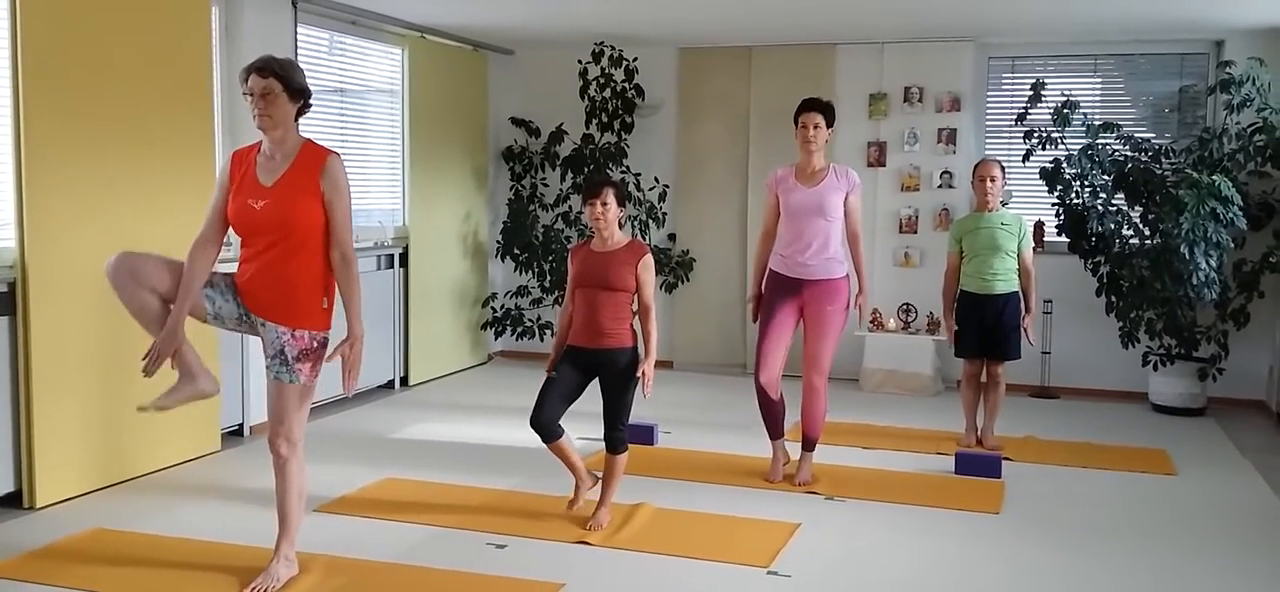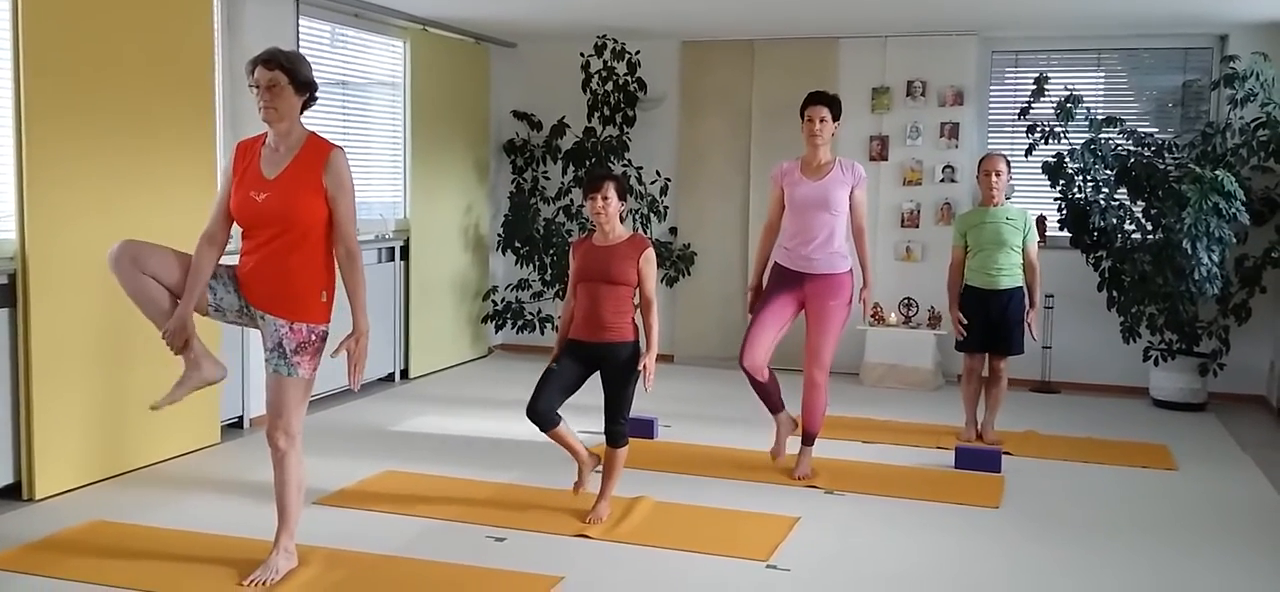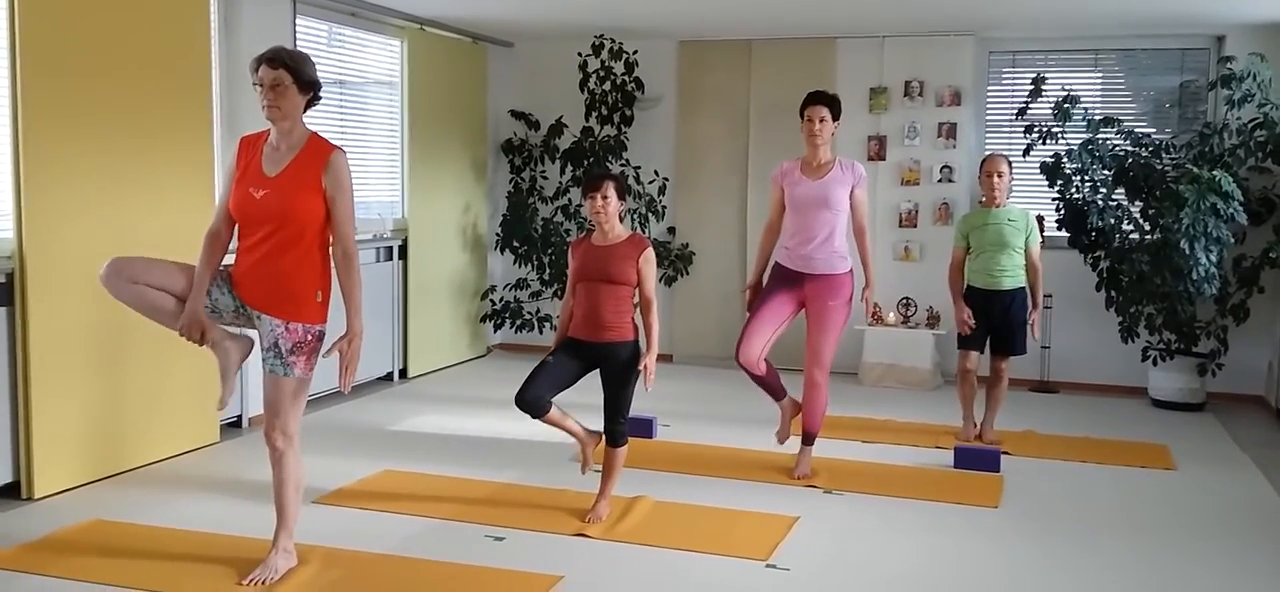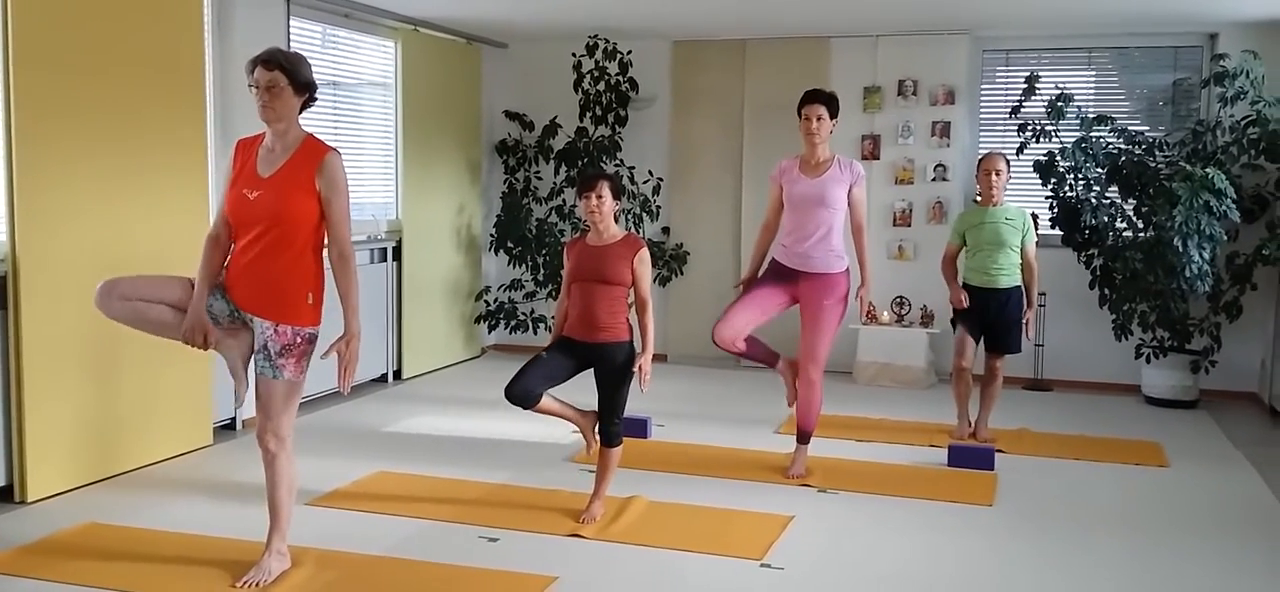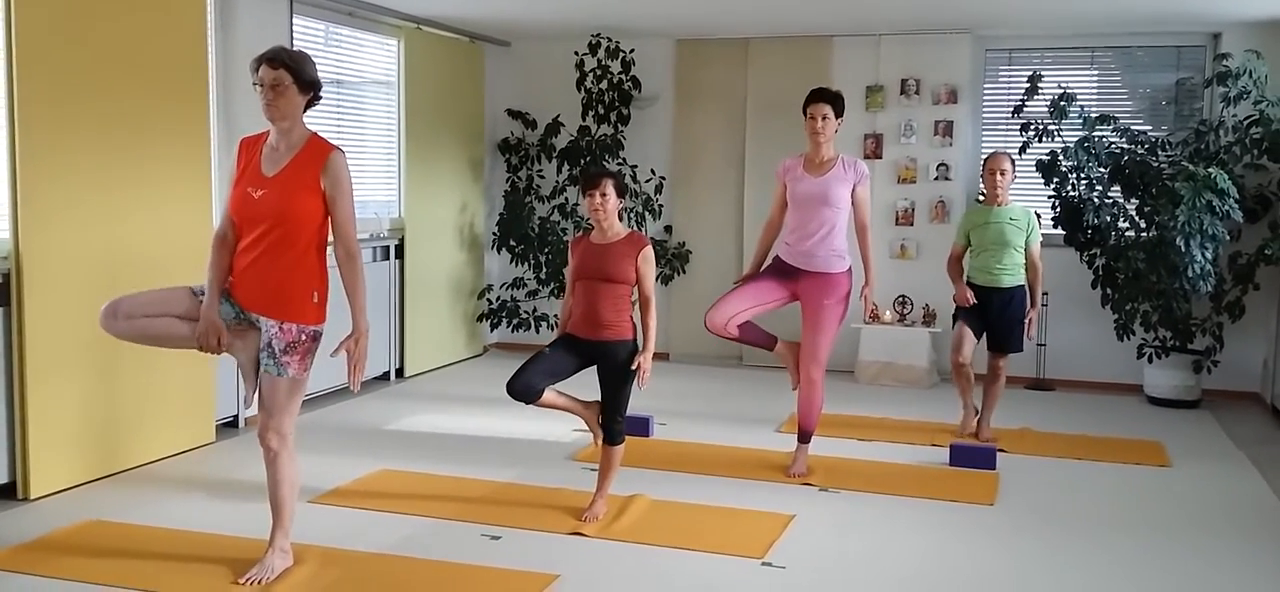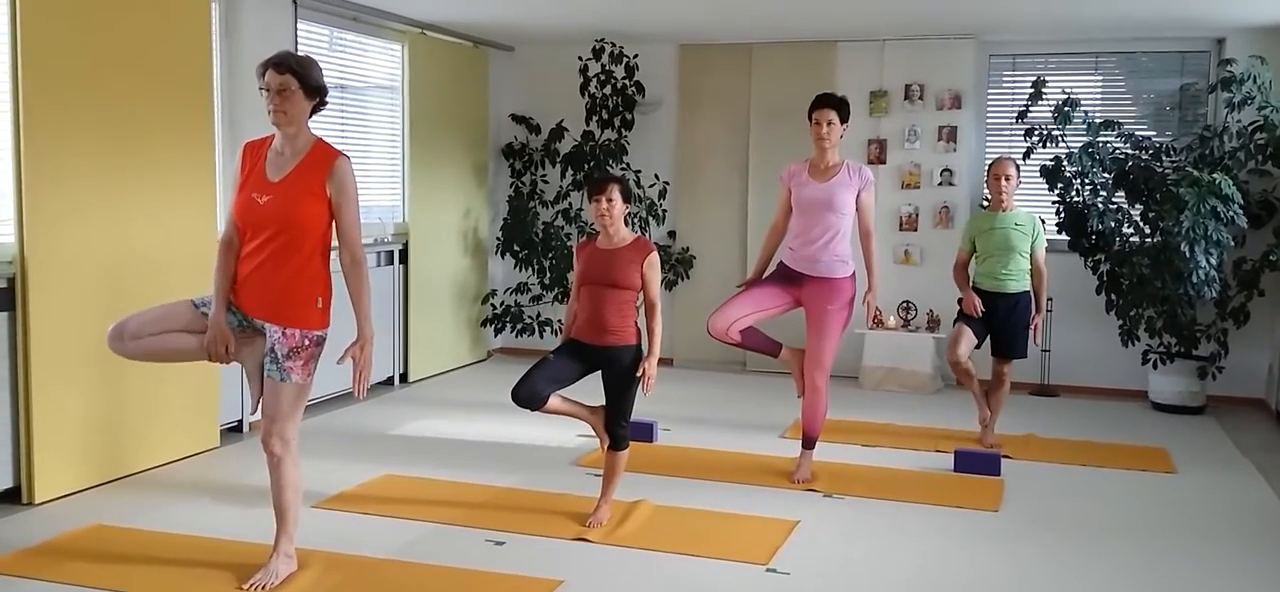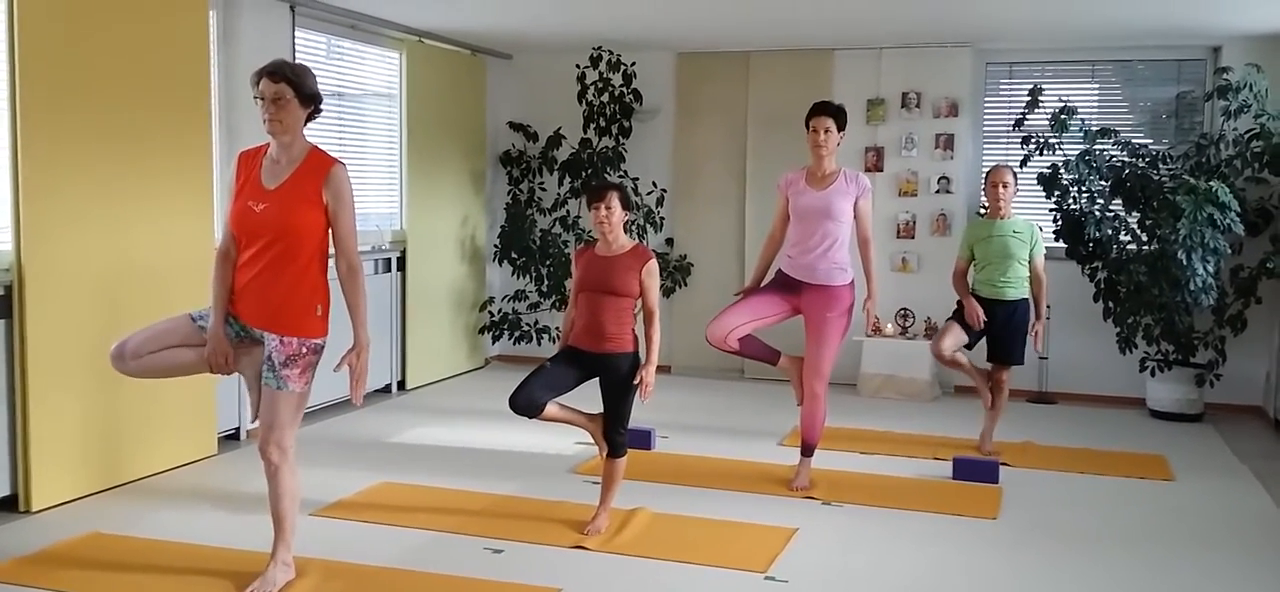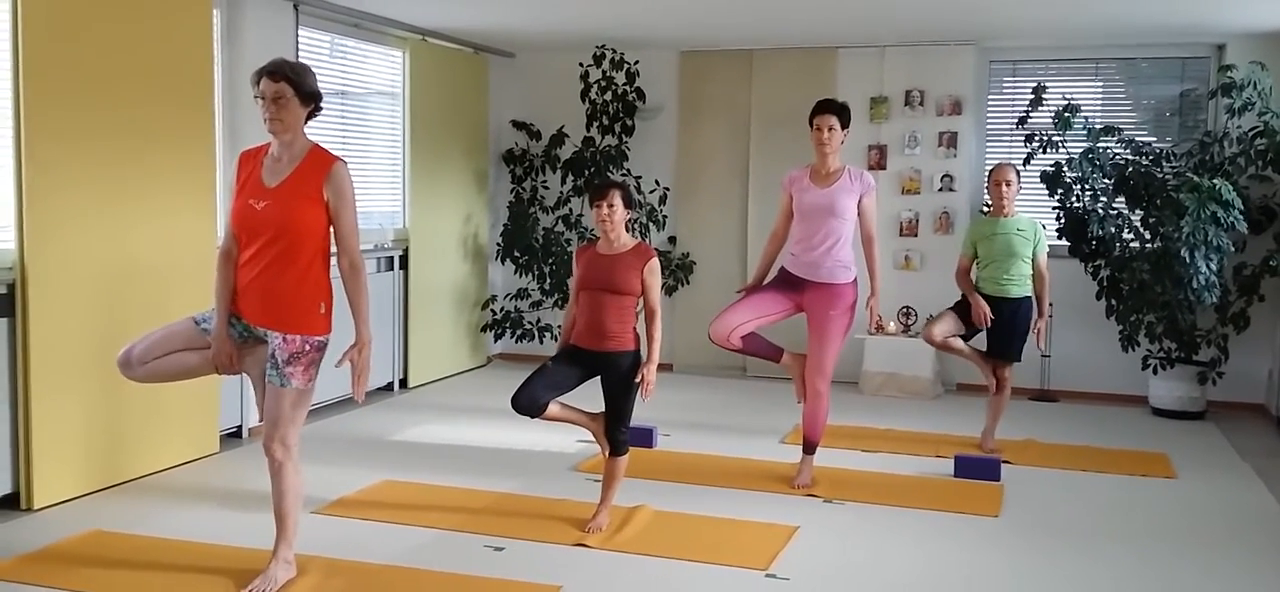
dt=0.3s
person 1, frame 1
left shoulder: (324, 166)
right shoulder: (237, 163)
left elbow: (343, 253)
right elbow: (208, 242)
left wrist: (355, 331)
right wrist: (177, 315)
left hip: (298, 318)
right hip: (243, 299)
left knee: (284, 440)
right knee: (123, 269)
right ankle: (194, 373)
person 1, frame 2
left shoulder: (328, 160)
right shoulder: (243, 153)
left elbow: (347, 247)
right elbow: (215, 234)
left wrist: (360, 325)
right wrist: (186, 305)
left hip: (298, 311)
right hip: (244, 292)
left knee: (282, 432)
right knee: (126, 256)
right ankle: (198, 361)
person 1, frame 3
left shoulder: (328, 160)
right shoulder: (245, 149)
left elbow: (345, 248)
right elbow: (220, 230)
left wrist: (355, 327)
right wrist: (195, 301)
left hip: (295, 309)
right hip: (241, 292)
left knee: (280, 432)
right knee: (117, 274)
left ankle: (283, 548)
right ankle: (224, 345)
person 1, frame 4
left shoulder: (323, 161)
right shoulder: (242, 152)
left elbow: (341, 250)
right elbow: (220, 234)
left wrist: (352, 329)
right wrist: (197, 305)
left hip: (288, 312)
right hip: (234, 296)
left knee: (273, 435)
right knee: (110, 296)
right ankle: (230, 341)
person 1, frame 5
left shoulder: (327, 160)
right shoulder: (246, 150)
left elbow: (347, 248)
right elbow: (225, 234)
left wrist: (361, 328)
right wrist: (209, 308)
left hip: (293, 311)
right hip: (239, 297)
left knee: (274, 433)
right knee: (115, 317)
left ankle: (280, 548)
right ankle: (239, 342)
person 1, frame 6
left shoulder: (333, 166)
right shoulder: (250, 154)
left elbow: (353, 254)
right elbow: (230, 239)
left wrist: (366, 333)
right wrist: (217, 315)
left hip: (296, 317)
right hip: (242, 304)
left knee: (277, 438)
right knee: (123, 337)
right ankle: (244, 351)
person 1, frame 7
left shoulder: (328, 173)
right shoulder: (245, 163)
left elbow: (349, 262)
right elbow: (227, 250)
left wrist: (362, 341)
right wrist: (216, 327)
left hip: (294, 326)
right hip: (240, 314)
left knee: (275, 447)
right knee: (125, 356)
right ankle: (241, 360)
person 1, frame 8
left shoulder: (330, 172)
right shoulder: (246, 163)
left elbow: (351, 259)
right elbow: (229, 249)
left wrist: (363, 337)
right wrist: (220, 327)
left hip: (297, 325)
right hip: (243, 314)
left knee: (278, 444)
right knee: (132, 361)
right ankle: (246, 360)
person 2, frame 1
left shoulder: (846, 179)
right shoulder: (779, 179)
left elbow: (854, 235)
right elbow: (767, 234)
left wrist: (863, 286)
right wrist: (755, 285)
left hip: (829, 285)
right hip: (783, 282)
left knee: (816, 377)
right knee: (766, 373)
left ankle: (806, 459)
right ankle: (778, 450)
person 2, frame 2
left shoulder: (852, 173)
right shoulder: (784, 172)
left elbow: (859, 229)
right elbow: (771, 226)
left wrist: (868, 281)
right wrist: (756, 278)
left hip: (832, 279)
right hip: (786, 275)
left knee: (817, 371)
right knee: (751, 358)
left ankle: (806, 453)
right ankle: (783, 419)
person 2, frame 3
left shoulder: (852, 173)
right shoulder: (785, 172)
left elbow: (861, 229)
right elbow: (773, 226)
left wrist: (870, 281)
right wrist: (756, 276)
left hip: (833, 279)
right hip: (787, 274)
left knee: (818, 371)
right knee: (747, 354)
left ankle: (806, 453)
right ankle: (786, 403)
person 2, frame 4
left shoulder: (850, 171)
right shoulder: (784, 170)
left elbow: (859, 227)
right elbow: (770, 224)
left wrist: (866, 280)
right wrist: (751, 272)
left hip: (828, 278)
right hip: (782, 271)
left knee: (813, 370)
right knee: (724, 333)
left ankle: (800, 452)
right ankle: (784, 366)
person 2, frame 5
left shoulder: (854, 170)
right shoulder: (788, 168)
left elbow: (863, 227)
right elbow: (774, 222)
left wrist: (870, 280)
right wrist: (753, 268)
left hip: (830, 277)
right hip: (784, 268)
left knee: (813, 370)
right knee: (717, 319)
left ankle: (802, 451)
right ankle: (785, 349)
person 2, frame 6
left shoulder: (859, 176)
right shoulder: (793, 173)
left elbow: (867, 233)
right elbow: (778, 227)
left wrist: (873, 285)
right wrist: (756, 274)
left hip: (834, 282)
right hip: (789, 274)
left knee: (817, 376)
right knee: (720, 324)
left ankle: (806, 456)
right ankle: (789, 355)
person 2, frame 7
left shoulder: (857, 184)
right shoulder: (791, 182)
left elbow: (865, 240)
right elbow: (776, 235)
left wrist: (872, 293)
right wrist: (754, 282)
left hip: (833, 290)
right hip: (787, 282)
left knee: (816, 384)
right knee: (718, 332)
left ankle: (805, 464)
right ankle: (788, 363)
person 2, frame 8
left shoulder: (860, 181)
right shoulder: (794, 179)
left elbow: (869, 237)
right elbow: (779, 233)
left wrist: (875, 291)
right wrist: (757, 279)
left hip: (836, 287)
right hip: (791, 280)
left knee: (818, 381)
right knee: (721, 330)
left ankle: (807, 461)
right ankle: (791, 361)
person 3, frame 1
left shoulder: (639, 254)
right shoulder: (577, 253)
left elbow: (647, 310)
right elbow: (569, 306)
left wrist: (649, 358)
right wrist: (555, 351)
left hip: (619, 354)
right hip: (578, 352)
left knee: (615, 431)
right knee: (542, 419)
left ankle: (604, 506)
right ankle: (583, 477)
person 3, frame 2
left shoulder: (640, 248)
right shoulder: (579, 248)
left elbow: (649, 303)
right elbow: (570, 301)
left wrist: (651, 351)
right wrist: (558, 347)
left hip: (621, 347)
right hip: (580, 345)
left knee: (616, 425)
right knee: (538, 409)
left ankle: (604, 500)
right ankle: (585, 458)
person 3, frame 3
left shoulder: (640, 248)
right shoulder: (577, 247)
left elbow: (648, 303)
right elbow: (569, 300)
left wrist: (651, 351)
right wrist: (556, 345)
left hip: (620, 347)
right hip: (578, 343)
left knee: (616, 424)
right knee: (528, 397)
left ankle: (603, 499)
right ankle: (585, 435)
person 3, frame 4
left shoulder: (634, 248)
right shoulder: (573, 247)
left elbow: (644, 303)
right elbow: (564, 299)
left wrist: (647, 352)
right wrist: (552, 344)
left hip: (615, 346)
right hip: (573, 342)
left knee: (612, 423)
right knee: (518, 391)
left ankle: (598, 499)
right ankle: (582, 418)
person 3, frame 5
left shoulder: (639, 246)
right shoulder: (577, 245)
left elbow: (648, 301)
right elbow: (570, 297)
left wrist: (648, 350)
right wrist: (558, 341)
left hip: (619, 344)
right hip: (577, 339)
left knee: (614, 422)
right knee: (520, 385)
left ankle: (601, 497)
right ankle: (586, 409)
person 3, frame 6
left shoulder: (644, 251)
right shoulder: (583, 250)
left elbow: (653, 307)
right elbow: (574, 302)
left wrist: (653, 356)
right wrist: (561, 346)
left hip: (623, 349)
right hip: (581, 345)
left knee: (618, 427)
right knee: (525, 393)
left ankle: (605, 503)
right ankle: (593, 415)
person 3, frame 7
left shoulder: (643, 259)
right shoulder: (581, 256)
left elbow: (652, 314)
right elbow: (573, 308)
left wrist: (651, 363)
right wrist: (559, 352)
left hip: (620, 357)
right hip: (578, 352)
left knee: (616, 435)
right knee: (522, 401)
left ankle: (603, 511)
right ankle: (591, 422)
person 3, frame 8
left shoulder: (645, 257)
right shoulder: (583, 254)
left elbow: (653, 313)
right elbow: (573, 307)
left wrist: (652, 362)
right wrist: (559, 352)
left hip: (622, 355)
right hip: (580, 350)
left knee: (618, 432)
right knee: (524, 401)
left ankle: (604, 509)
right ankle: (592, 422)
person 4, frame 1
left shoulder: (1017, 223)
right shoulder: (961, 225)
left elbow: (1027, 270)
right elbow: (952, 271)
left wrist: (1029, 311)
right wrist: (947, 312)
left hip: (1005, 301)
right hip: (970, 300)
left knee: (996, 370)
right knee: (971, 369)
left ankle: (988, 430)
right ankle: (970, 428)
person 4, frame 2
left shoulder: (1022, 218)
right shoulder: (965, 220)
left elbow: (1031, 265)
right elbow: (956, 266)
left wrist: (1033, 306)
right wrist: (953, 306)
left hip: (1010, 296)
right hip: (974, 295)
left knee: (998, 365)
right knee: (972, 365)
left ankle: (988, 425)
right ankle: (970, 422)
person 4, frame 3
left shoulder: (1025, 219)
right shoulder: (968, 220)
left elbow: (1033, 265)
right elbow: (956, 266)
left wrist: (1036, 306)
right wrist: (958, 303)
left hip: (1012, 298)
right hip: (976, 296)
left knee: (1000, 366)
right knee: (966, 365)
left ankle: (988, 425)
right ankle: (968, 421)
person 4, frame 4
left shoulder: (1022, 217)
right shoulder: (965, 217)
left elbow: (1029, 264)
right elbow: (948, 258)
left wrist: (1031, 305)
right wrist: (953, 287)
left hip: (1008, 295)
right hip: (972, 294)
left knee: (995, 365)
right knee: (962, 363)
left ankle: (982, 423)
right ankle: (963, 419)
person 4, frame 5
left shoulder: (1026, 217)
right shoulder: (971, 216)
left elbow: (1034, 264)
right elbow: (955, 258)
left wrist: (1035, 305)
right wrist: (959, 284)
left hip: (1011, 295)
right hip: (976, 292)
left knee: (998, 363)
right knee: (960, 358)
left ankle: (985, 422)
right ankle: (969, 410)
person 4, frame 6
left shoulder: (1031, 222)
right shoulder: (976, 222)
left elbow: (1039, 270)
right elbow: (960, 265)
left wrist: (1040, 310)
right wrist: (966, 292)
left hip: (1016, 300)
right hip: (981, 297)
left knee: (1003, 369)
right knee: (956, 355)
left ankle: (989, 428)
right ankle: (981, 399)
person 4, frame 7
left shoulder: (1030, 230)
right shoulder: (974, 229)
left elbow: (1038, 277)
right elbow: (959, 273)
left wrist: (1040, 317)
right wrist: (967, 300)
left hip: (1014, 307)
right hip: (979, 302)
left knee: (1001, 376)
right knee: (941, 348)
left ankle: (987, 435)
right ankle: (977, 376)
person 4, frame 8
left shoulder: (1033, 228)
right shoulder: (977, 228)
left elbow: (1041, 275)
right elbow: (962, 271)
left wrist: (1042, 315)
right wrist: (975, 299)
left hip: (1017, 304)
right hip: (981, 300)
left knee: (1004, 373)
right knee: (932, 332)
left ankle: (989, 433)
right ankle: (981, 360)
